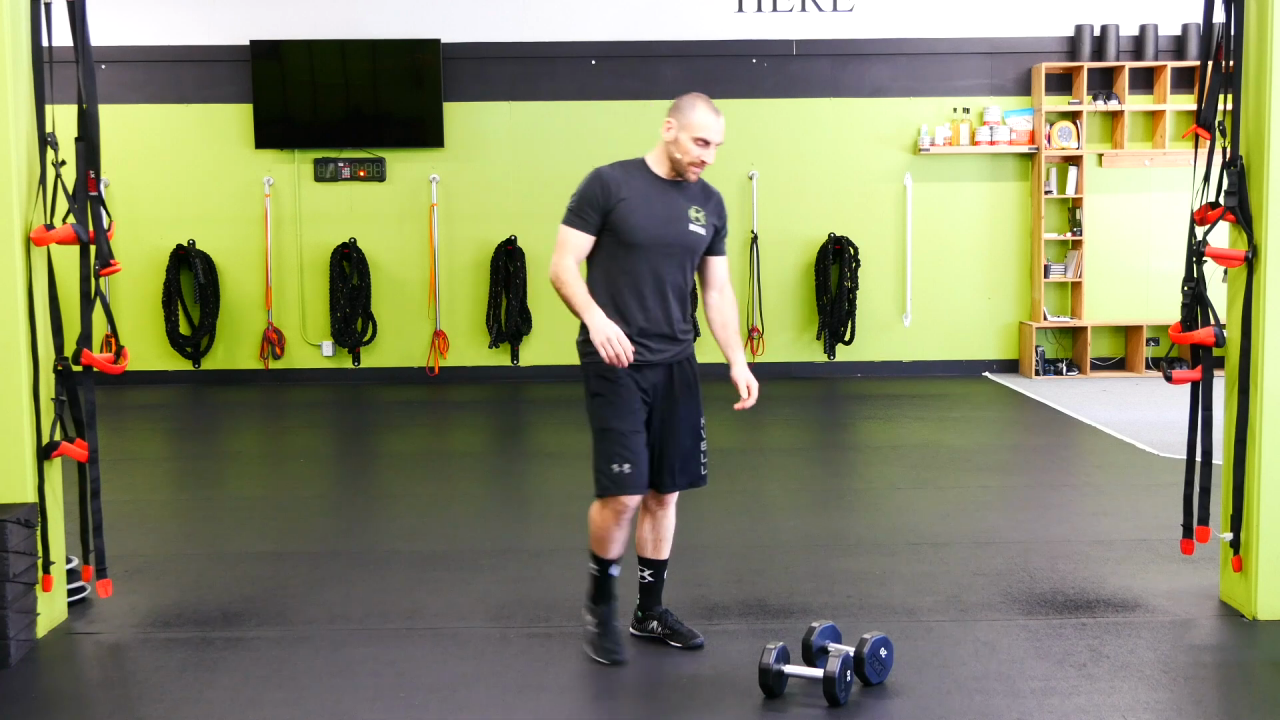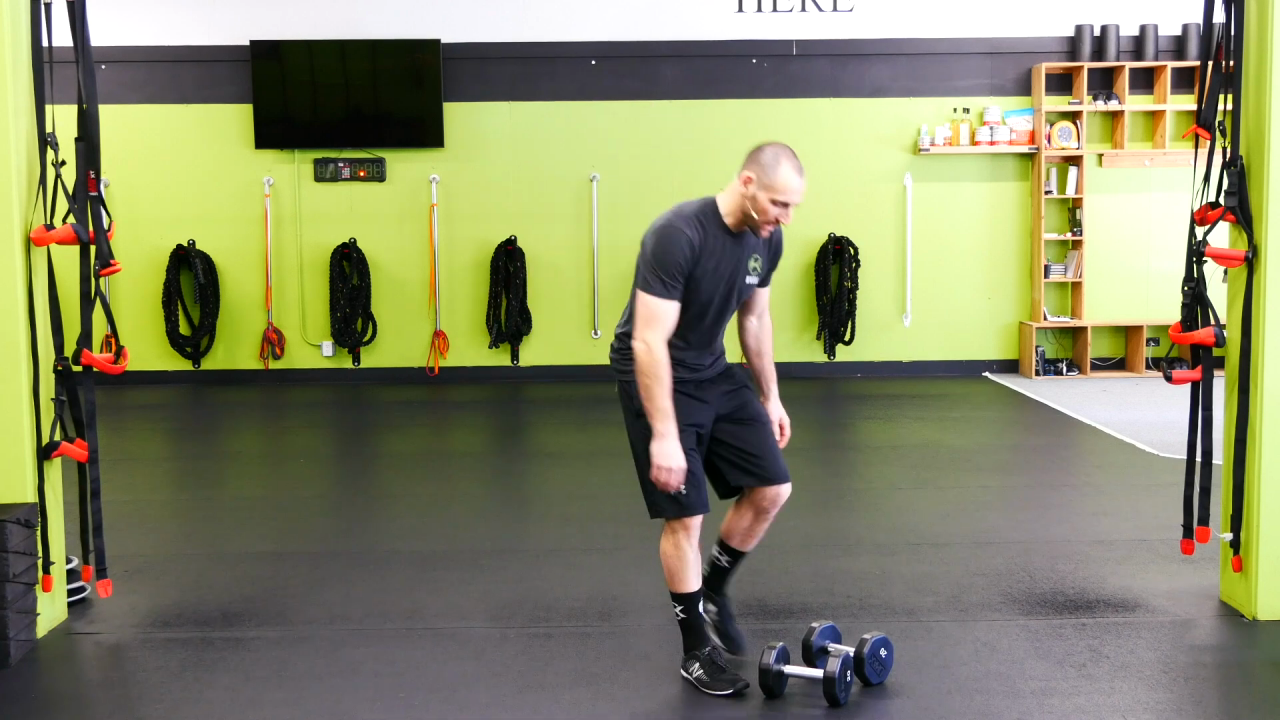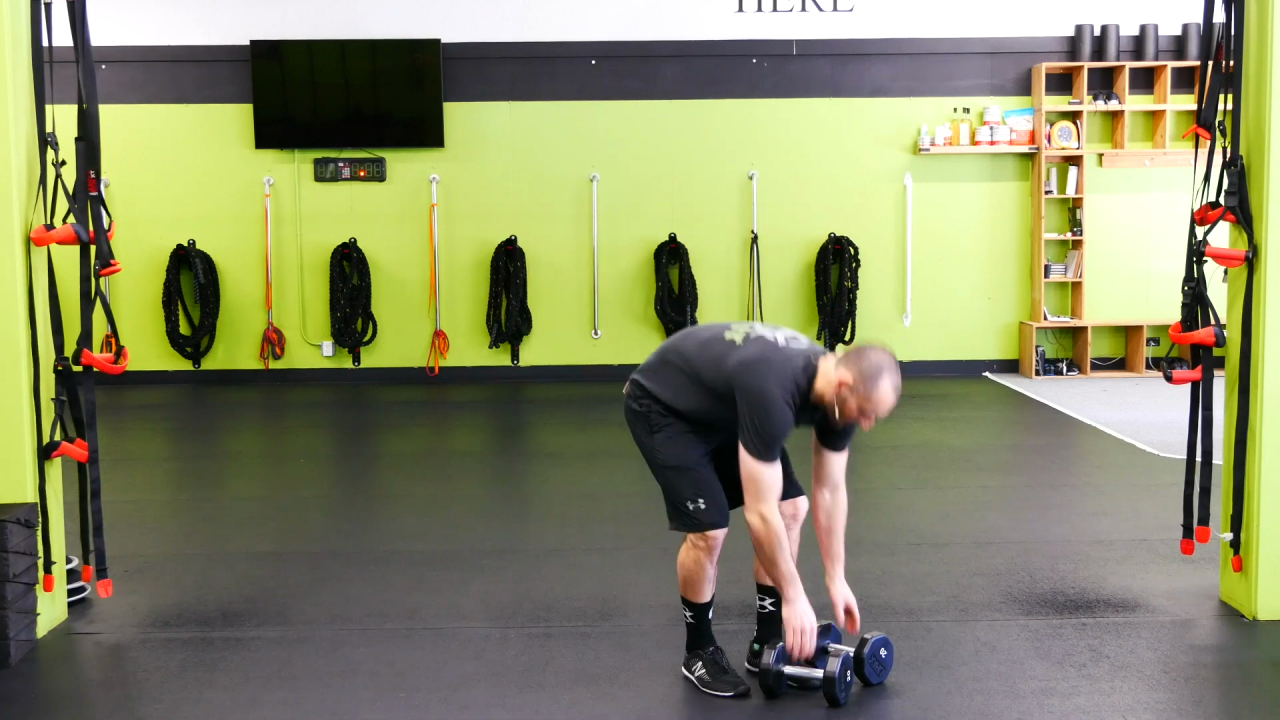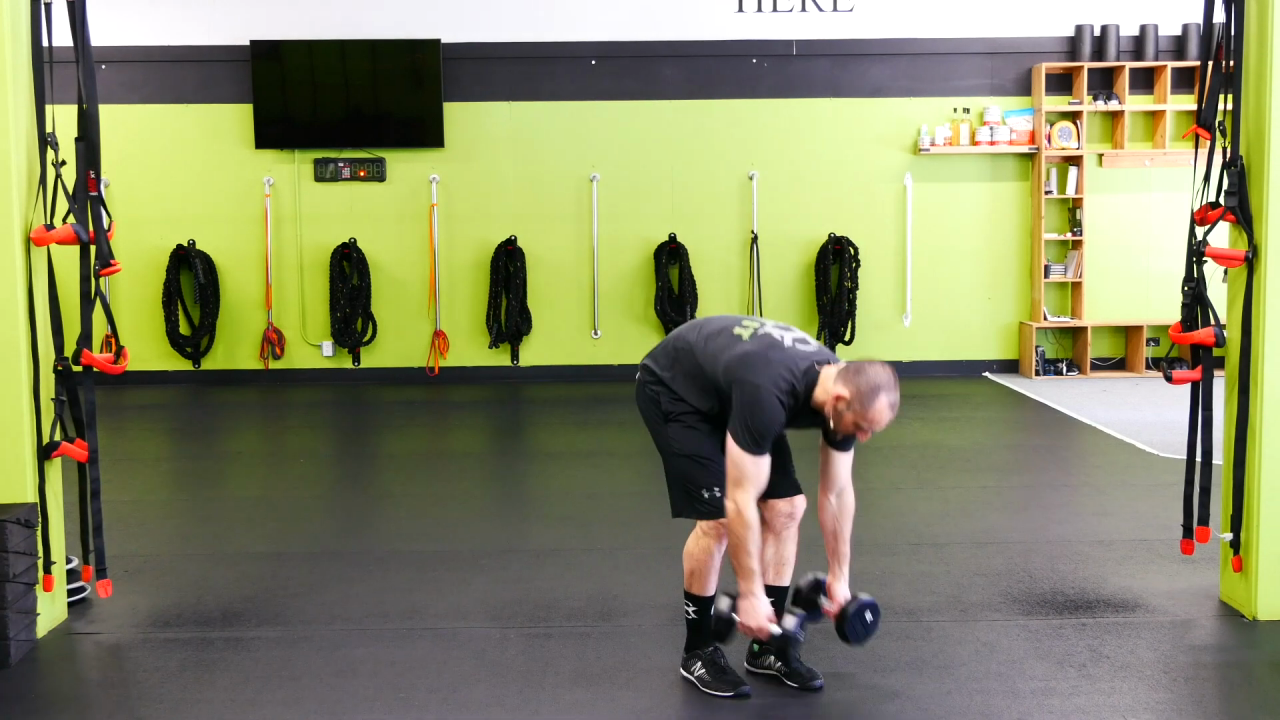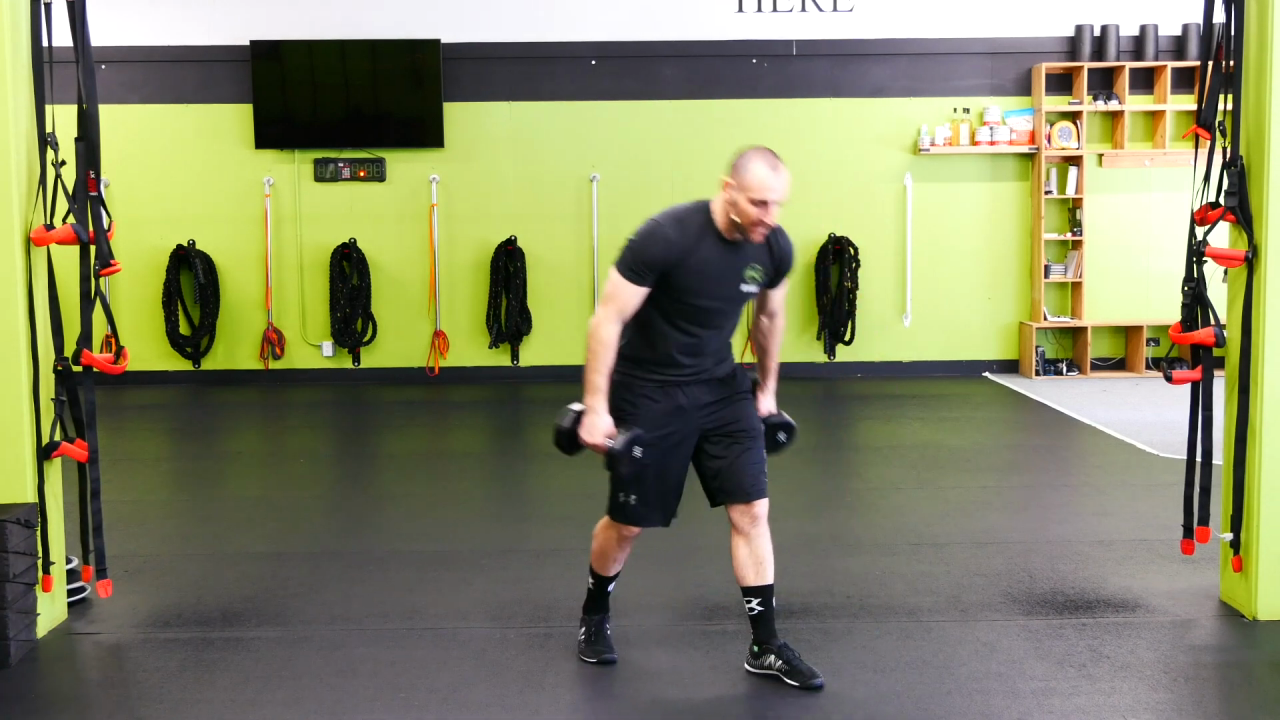
dt=0.5s
person 1, frame 1
left shoulder: (709, 204)
right shoulder: (608, 184)
left elbow: (717, 290)
right elbow: (562, 264)
left wrist: (738, 361)
right wrist: (597, 320)
left hip: (676, 363)
right hip: (617, 363)
left knee: (665, 493)
right knee: (621, 493)
left ankle: (650, 609)
right ankle: (600, 603)
person 1, frame 2
left shoulder: (766, 240)
right shoulder: (679, 236)
left elbow: (755, 318)
right elbow: (649, 342)
left wrist: (771, 396)
right wrist: (664, 436)
left hip: (713, 373)
right hip: (659, 380)
left knee: (773, 487)
right knee: (686, 516)
left ankle: (711, 588)
right ankle: (696, 648)
person 1, frame 3
left shoulder: (835, 393)
right shoulder: (771, 393)
left elbow: (830, 493)
right elbow: (761, 514)
left wrist: (837, 581)
right wrist: (795, 600)
left hip: (718, 403)
right hip: (660, 404)
left knee: (793, 506)
right knee: (709, 527)
left ankle: (767, 642)
right ankle: (699, 650)
person 1, frame 4
left shoulder: (842, 391)
right shoulder: (768, 394)
left elbow: (837, 493)
right elbow: (741, 502)
left wrist: (839, 579)
right wrist: (749, 595)
left hip: (724, 390)
right hip: (671, 389)
left knee: (788, 507)
right knee: (719, 516)
left ankle: (768, 646)
right ankle: (698, 649)
person 1, frame 5
left shoulder: (775, 247)
right shoulder: (666, 237)
left elbow: (769, 316)
right elbow: (608, 320)
left wrist: (768, 389)
right wrist: (597, 410)
left hip: (722, 387)
right hip: (650, 391)
left knee: (751, 511)
right knee: (629, 521)
left ankle: (765, 646)
right ankle: (593, 613)
